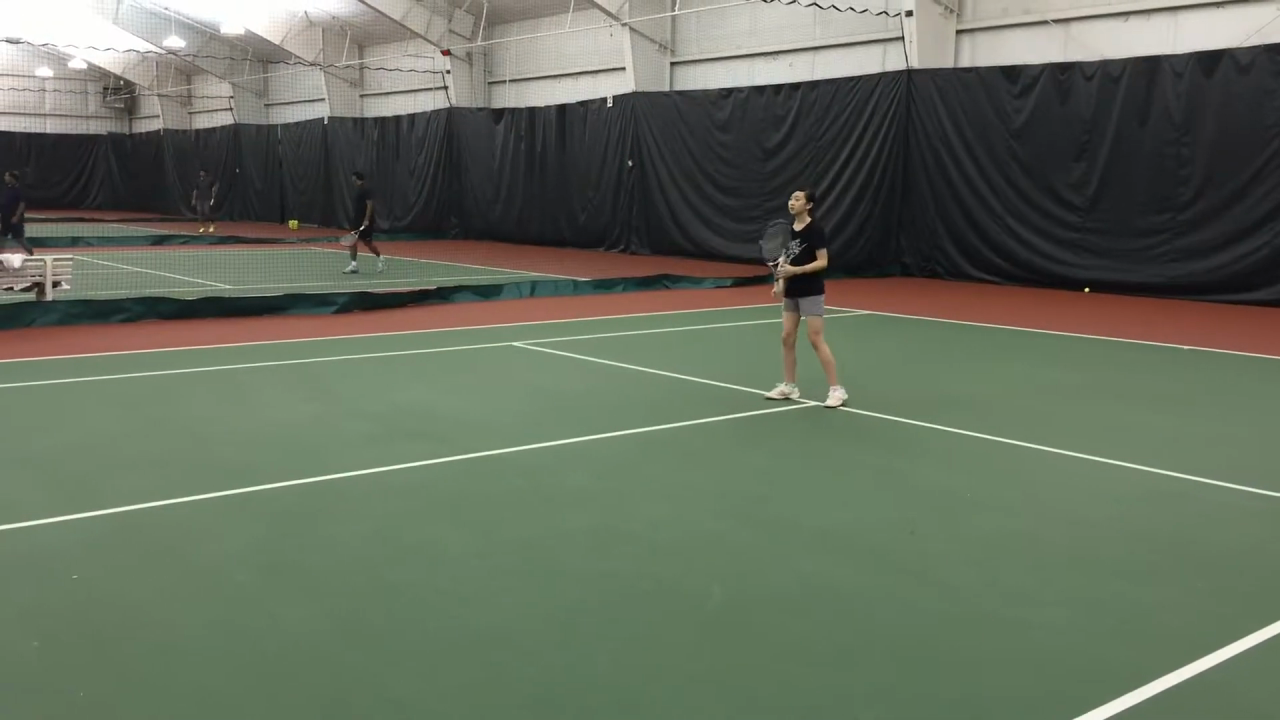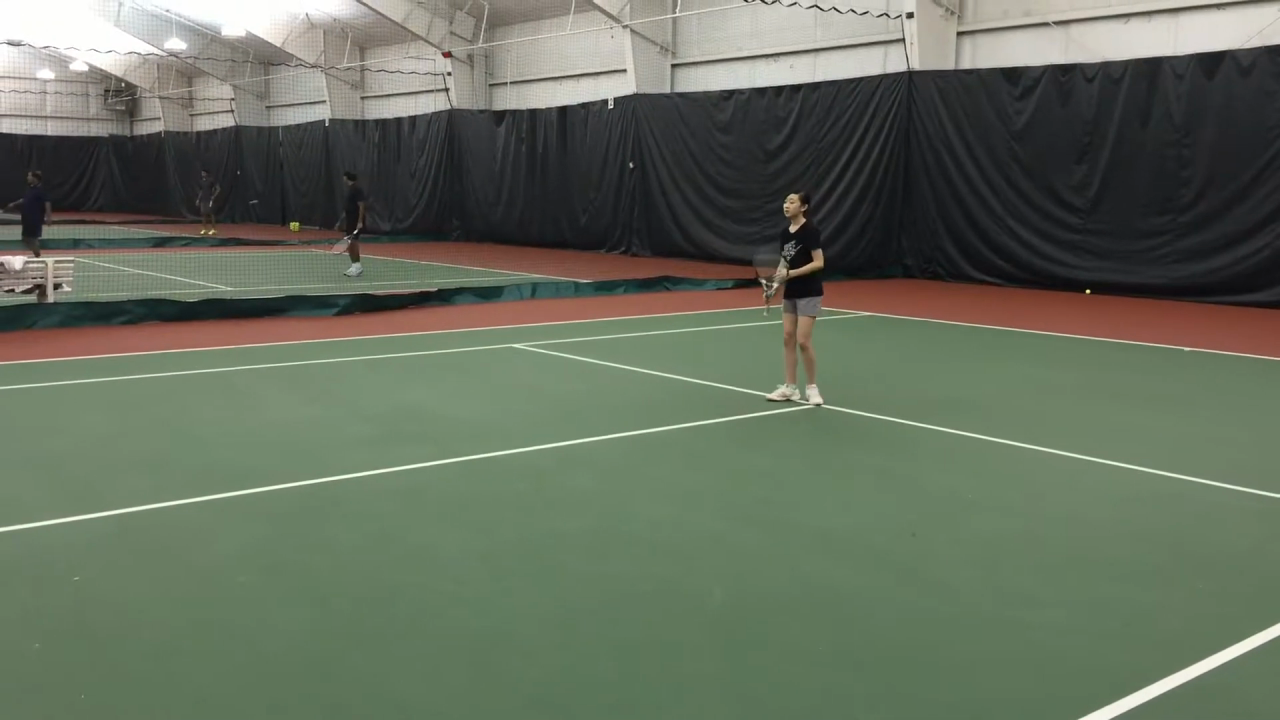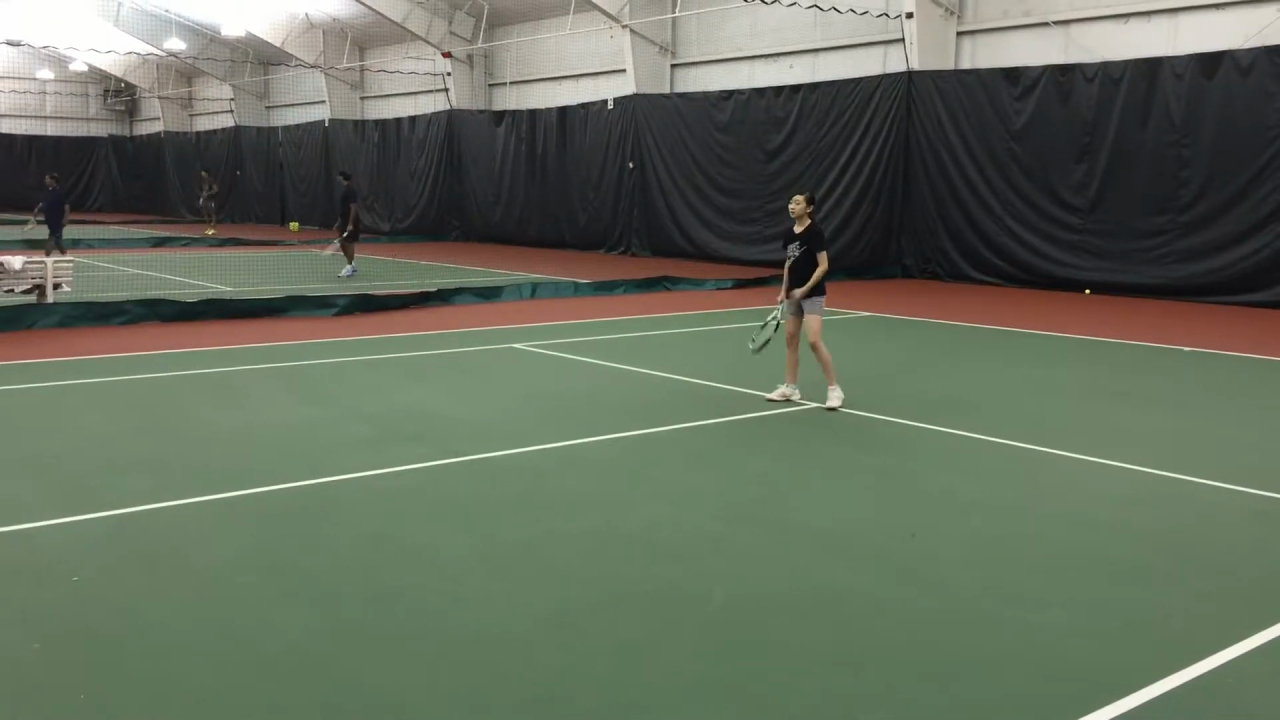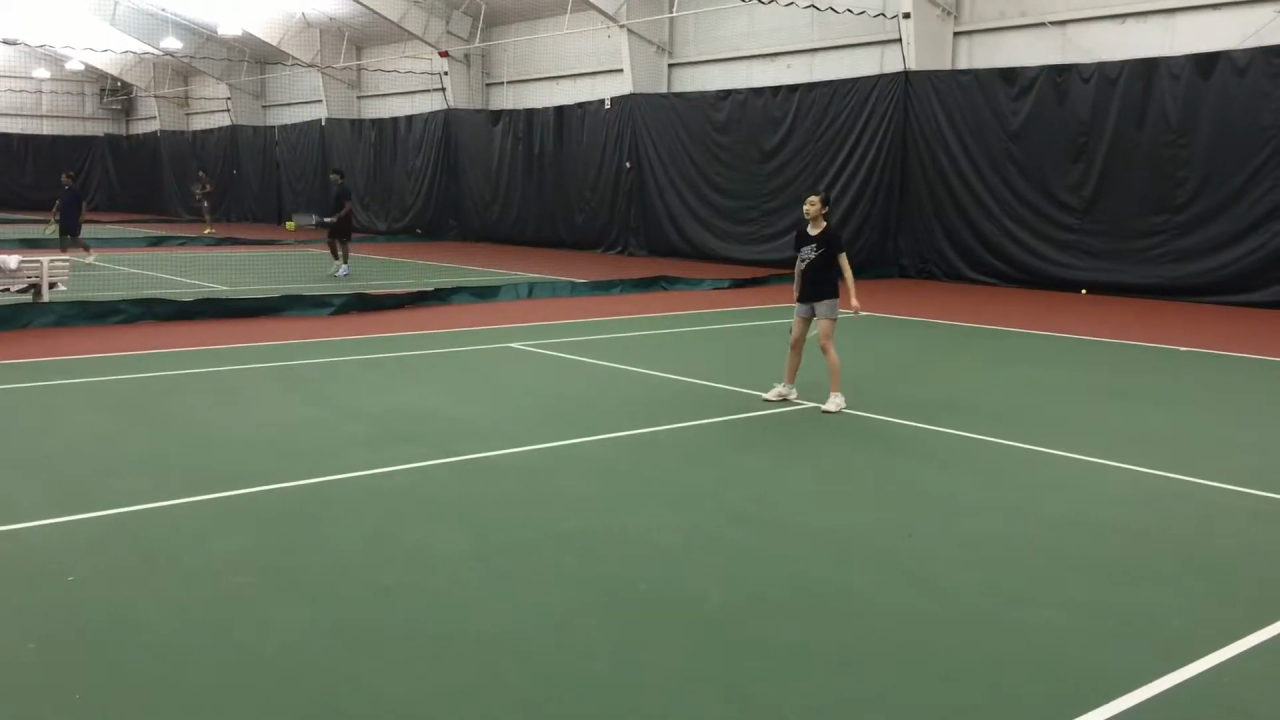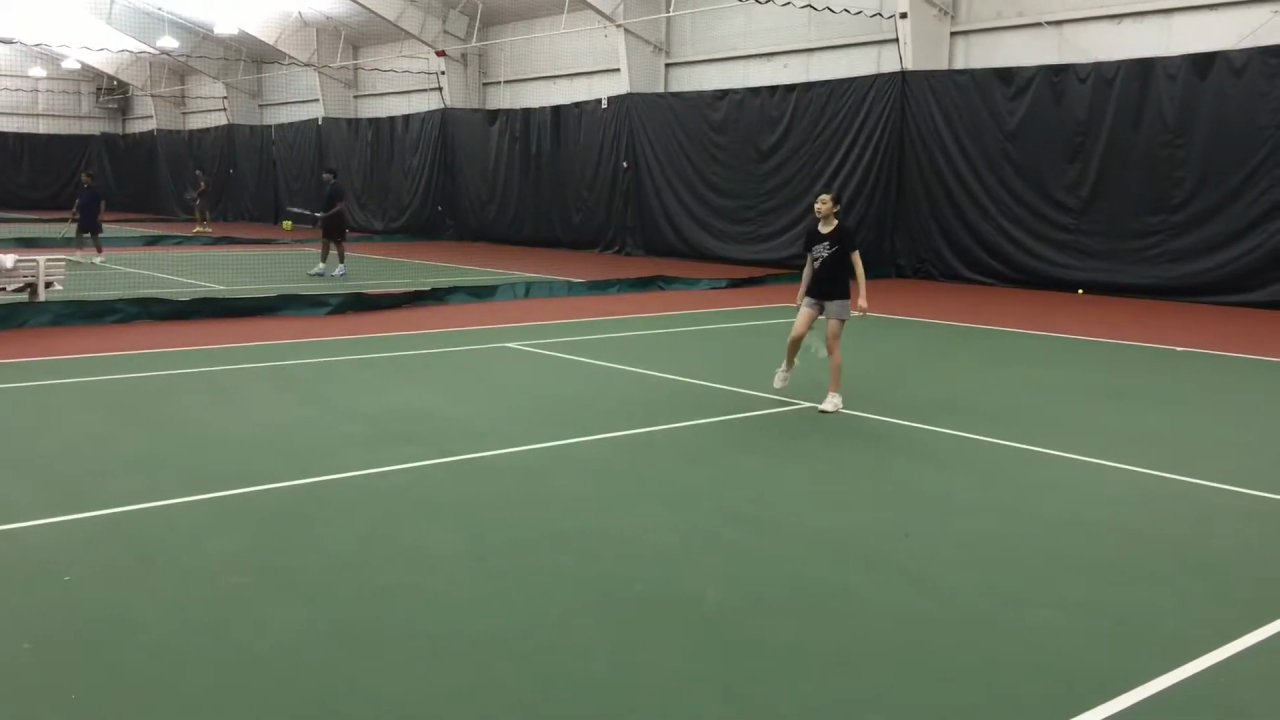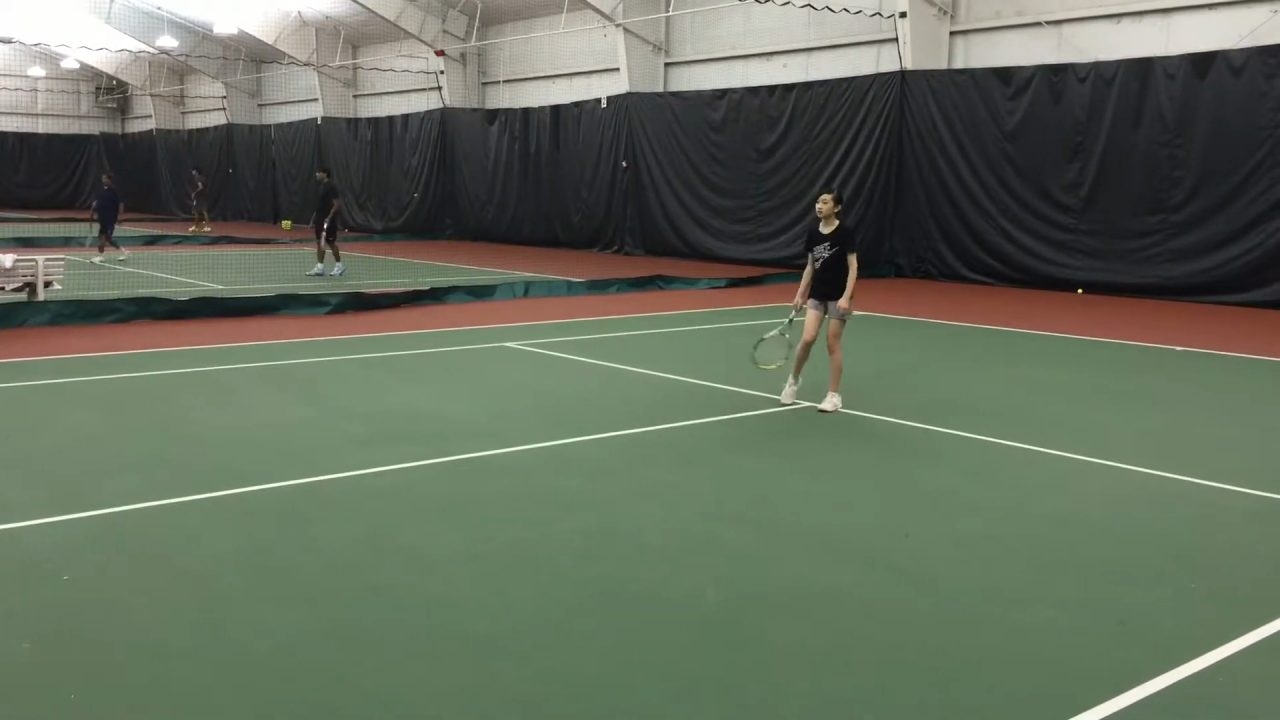
dt=0.3s
person 1, frame 1
left shoulder: (815, 229)
right shoulder: (789, 230)
left elbow: (823, 262)
left wrist: (795, 270)
right wrist: (779, 283)
left hip: (812, 292)
right hip: (792, 292)
left knee: (816, 340)
right knee: (787, 338)
left ankle: (836, 389)
right ankle: (789, 386)
person 1, frame 2
left shoulder: (810, 230)
right shoulder: (785, 233)
left elbow: (819, 263)
left wrist: (792, 273)
right wrist: (775, 283)
left hip: (809, 293)
right hip: (790, 293)
left knee: (803, 342)
right knee: (788, 339)
left ankle: (812, 387)
right ankle: (790, 387)
person 1, frame 3
left shoulder: (815, 232)
right shoulder: (789, 233)
left elbow: (823, 265)
left wrist: (805, 289)
right wrist: (783, 291)
left hip: (812, 294)
right hip: (794, 294)
left knee: (814, 342)
right knee: (791, 339)
left ankle: (834, 389)
right ankle: (790, 387)
person 1, frame 4
left shoulder: (831, 234)
right shoulder: (800, 234)
left elbow: (845, 266)
left wrist: (852, 296)
right wrist: (796, 290)
left hip: (827, 297)
right hip: (805, 296)
left knee: (826, 344)
right knee: (795, 342)
left ankle: (836, 395)
right ankle: (787, 387)
person 1, frame 5
left shoulder: (844, 233)
right shoulder: (811, 234)
left elbow: (858, 265)
left wrist: (862, 296)
right wrist: (801, 293)
left hip: (838, 296)
right hip: (814, 294)
left knee: (832, 344)
right knee: (796, 335)
left ankle: (834, 395)
right ankle: (787, 366)
person 1, frame 6
left shoulder: (845, 232)
right shoulder: (813, 233)
left elbow: (853, 267)
left wrist: (846, 297)
right wrist: (800, 293)
left hip: (837, 296)
right hip: (816, 294)
left knee: (833, 344)
right knee: (808, 339)
left ankle: (834, 395)
right ankle: (794, 378)
